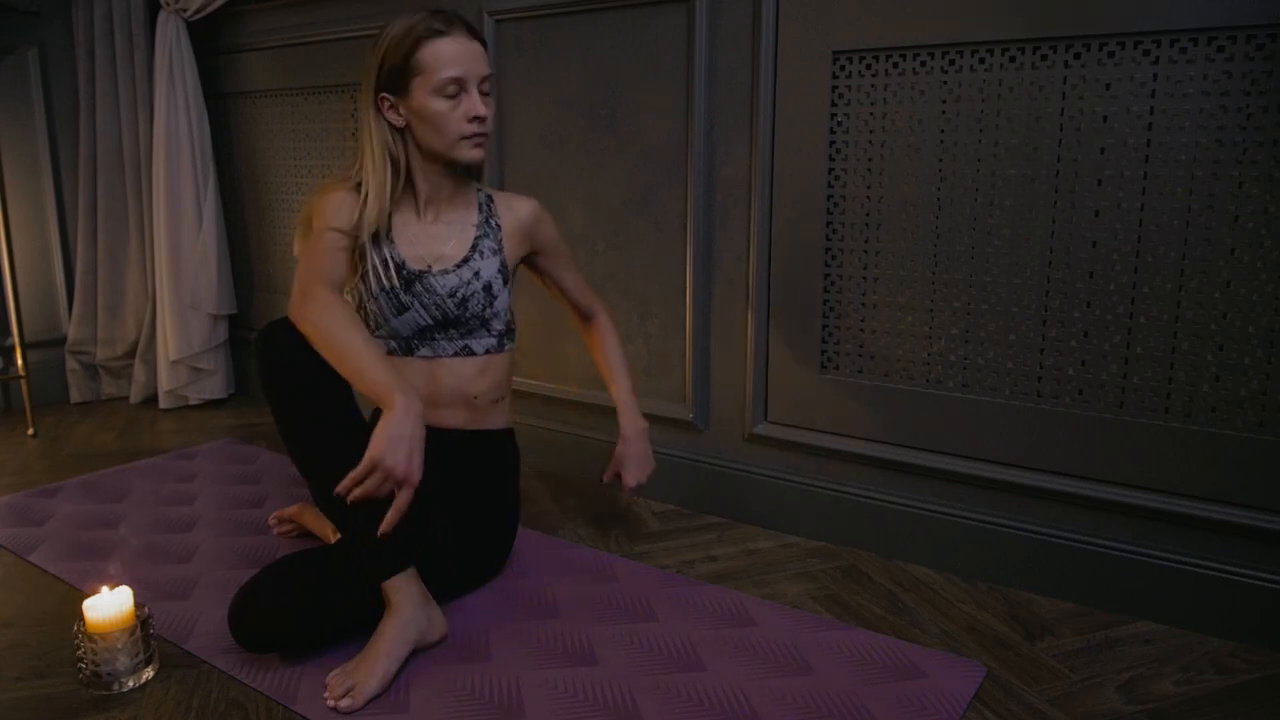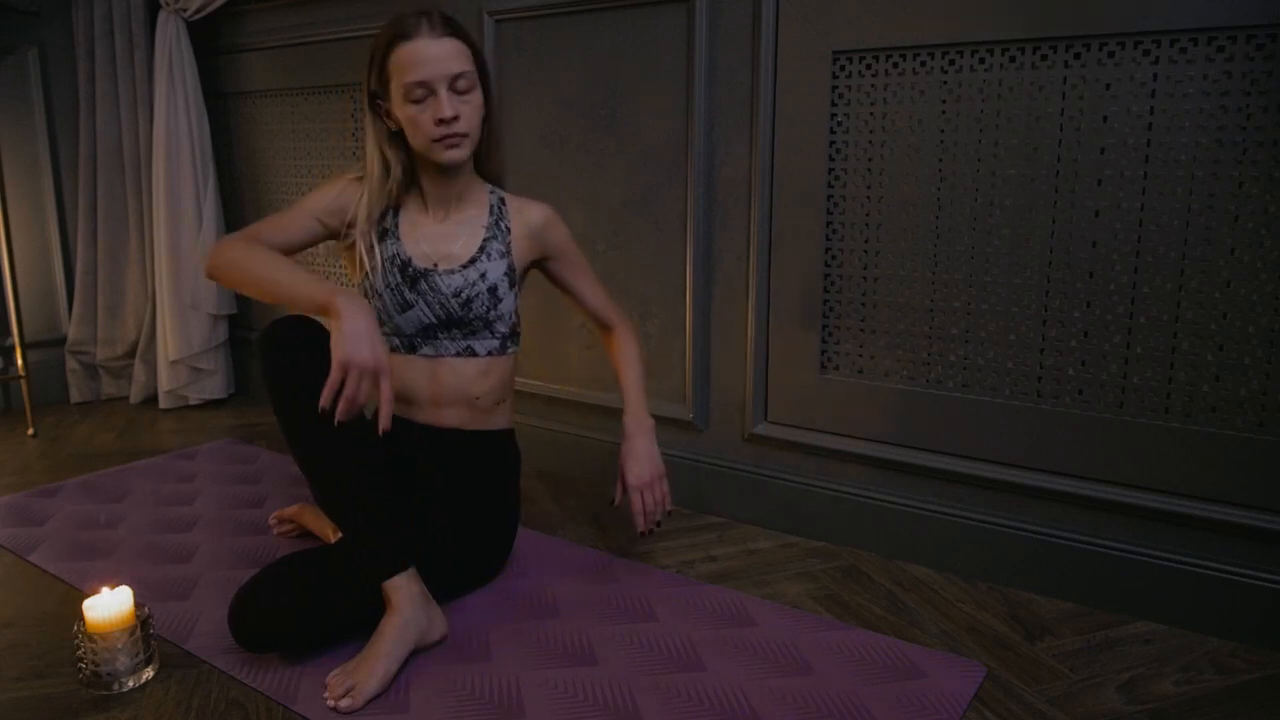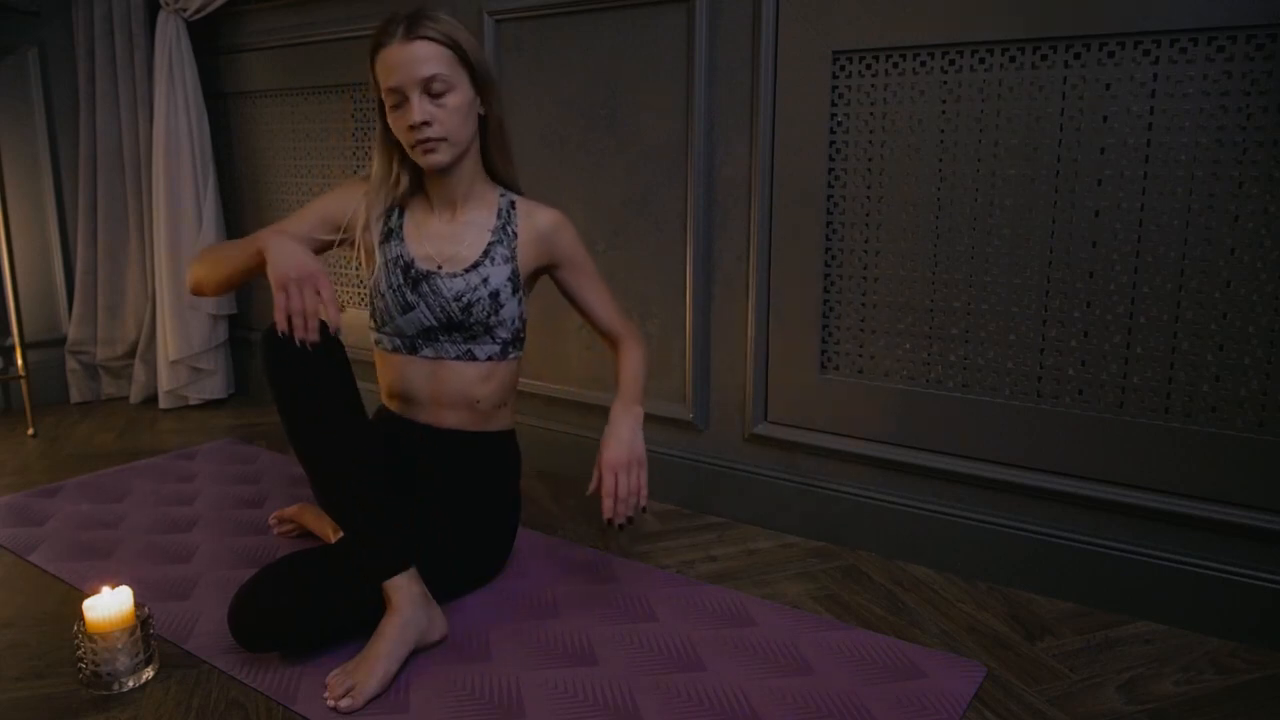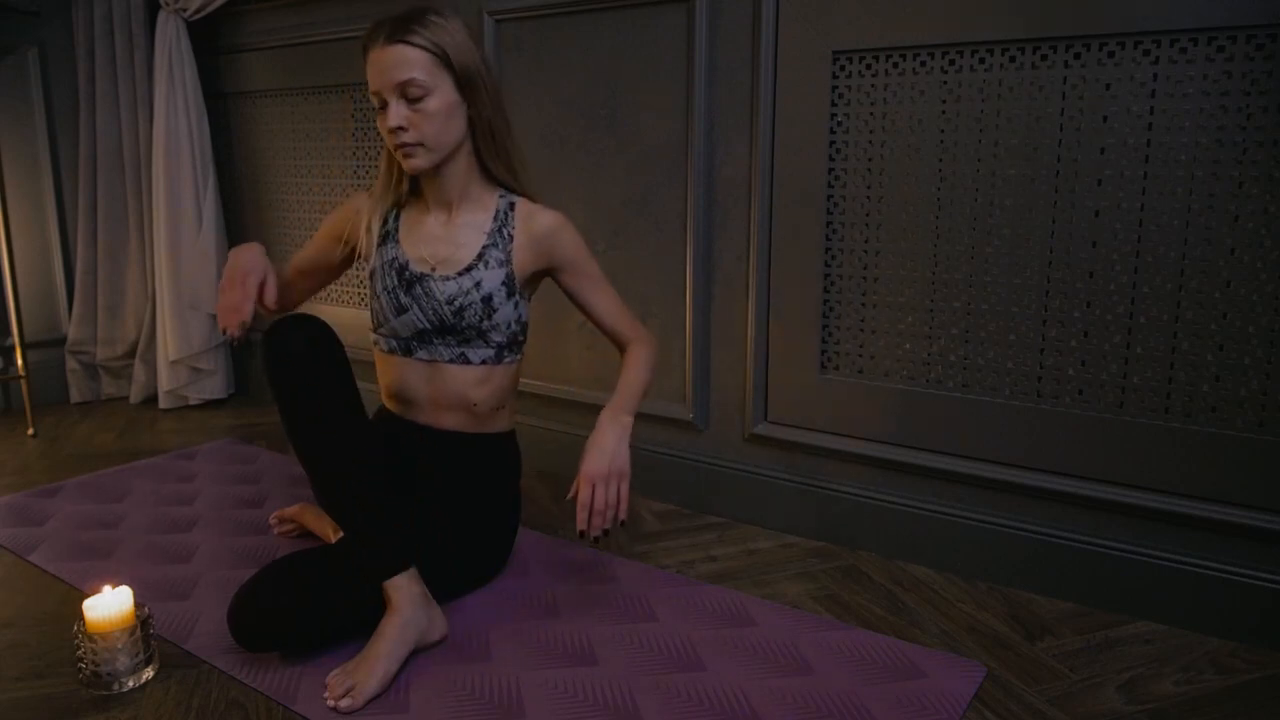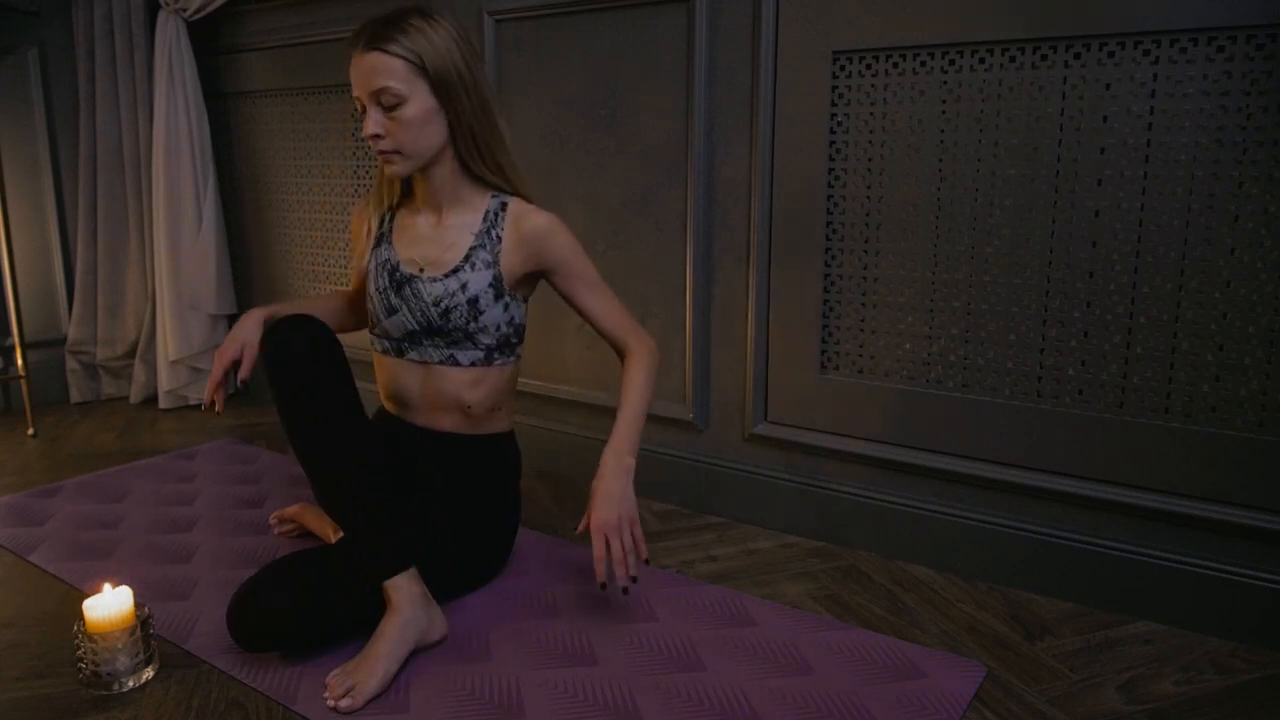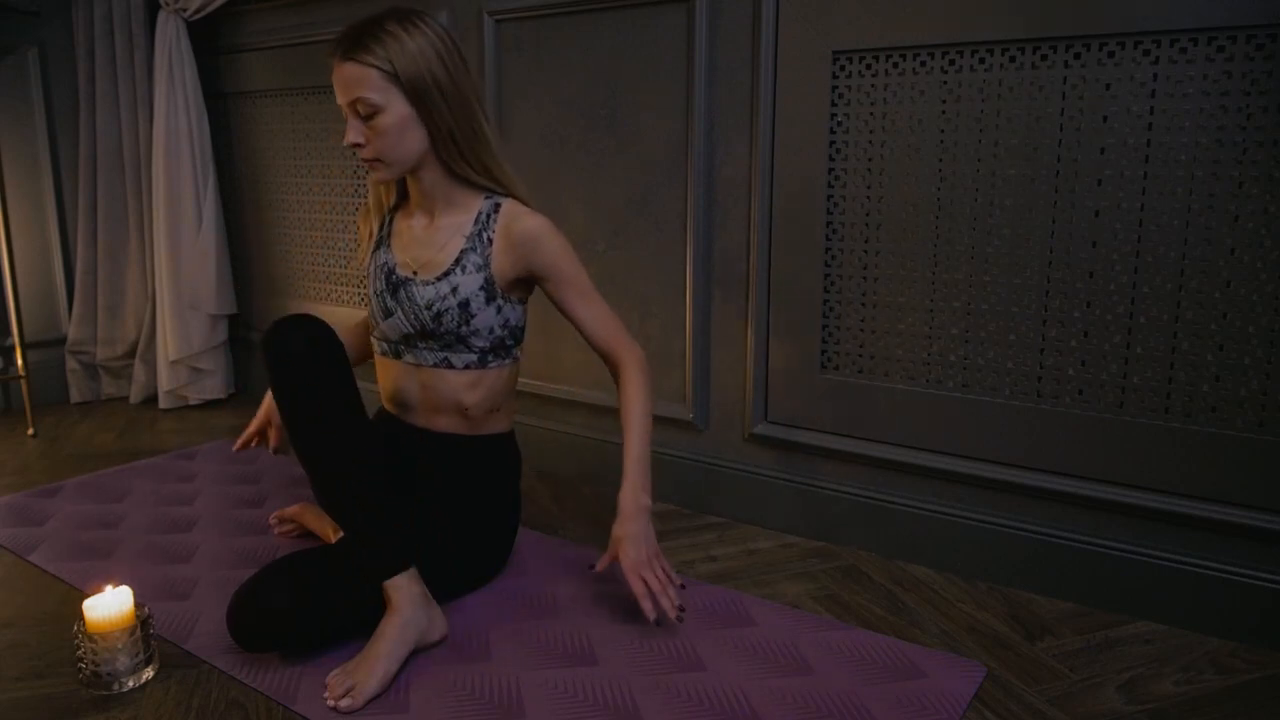
dt=0.3s
person 1, frame 1
left shoulder: (516, 218)
right shoulder: (350, 209)
left elbow: (592, 315)
right elbow: (313, 298)
left wrist: (630, 426)
right wrist: (394, 401)
left hip: (475, 482)
right hip: (392, 462)
left knee: (264, 617)
right knee: (285, 340)
left ankle: (347, 524)
right ankle: (357, 518)
person 1, frame 2
left shoulder: (527, 223)
right shoulder: (358, 204)
left elbow: (614, 326)
right elbow: (227, 255)
left wrist: (638, 430)
right wrist: (339, 303)
left hip: (477, 483)
right hip: (386, 459)
left knee: (262, 616)
right knee: (288, 339)
left ankle: (351, 524)
person 1, frame 3
left shoulder: (536, 227)
right shoulder: (363, 208)
left elbow: (626, 339)
right elbow: (202, 277)
left wrist: (625, 417)
right wrist: (273, 247)
left hip: (474, 485)
right hip: (387, 456)
left knee: (262, 616)
right knee: (292, 336)
left ankle: (347, 525)
right ankle: (359, 527)
person 1, frame 4
left shoulder: (537, 229)
right shoulder: (368, 216)
left elbow: (638, 343)
right elbow: (278, 295)
left wrist: (613, 425)
right wrist: (247, 256)
left hip: (475, 484)
right hip: (386, 456)
left knee: (262, 615)
right knee: (297, 338)
left ankle: (353, 524)
right ankle: (360, 520)
person 1, frame 5
left shoulder: (525, 231)
right shoulder: (374, 220)
left elbow: (638, 348)
left wrist: (616, 471)
right wrist: (265, 318)
left hip: (472, 486)
right hip: (386, 458)
left knee: (261, 616)
right knee: (295, 339)
left ankle: (349, 525)
right ankle: (371, 543)
person 1, frame 6
left shoulder: (518, 233)
right shoulder: (377, 220)
left elbow: (629, 362)
left wrist: (634, 510)
right wrist: (295, 387)
left hip: (472, 486)
right hip: (389, 459)
left knee: (260, 615)
right knee: (294, 336)
left ankle: (354, 525)
right ankle: (356, 519)
